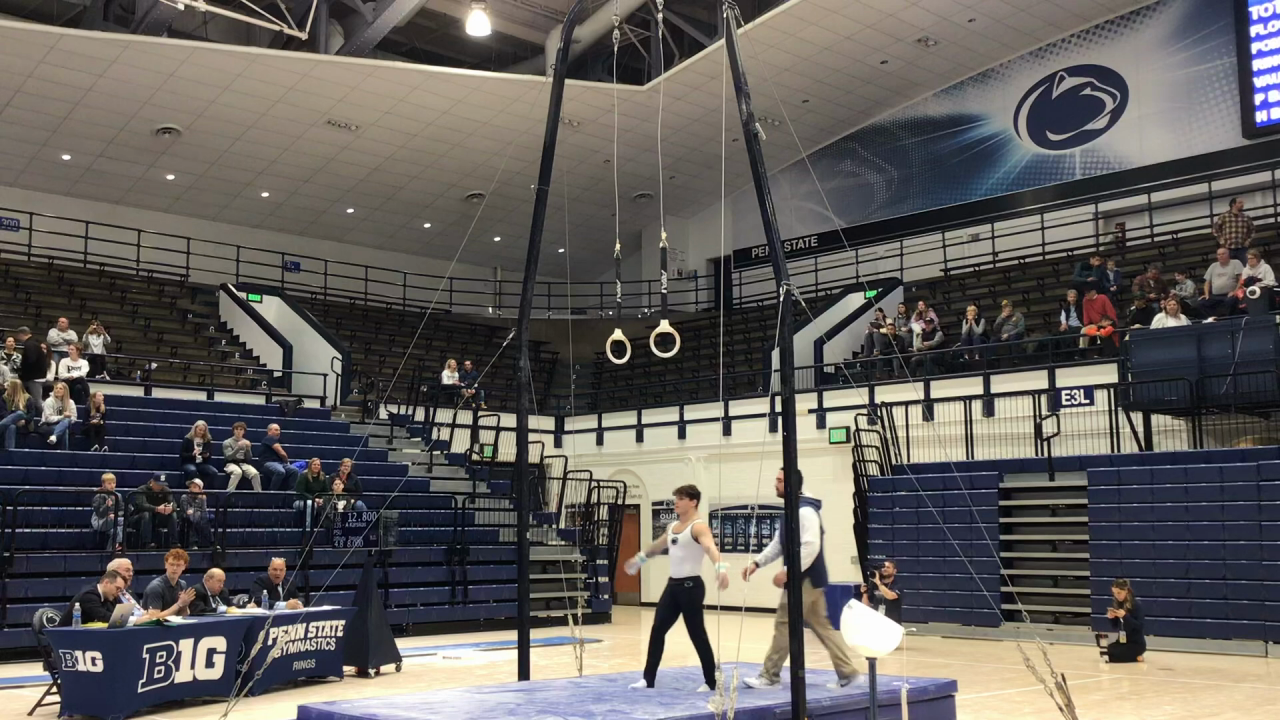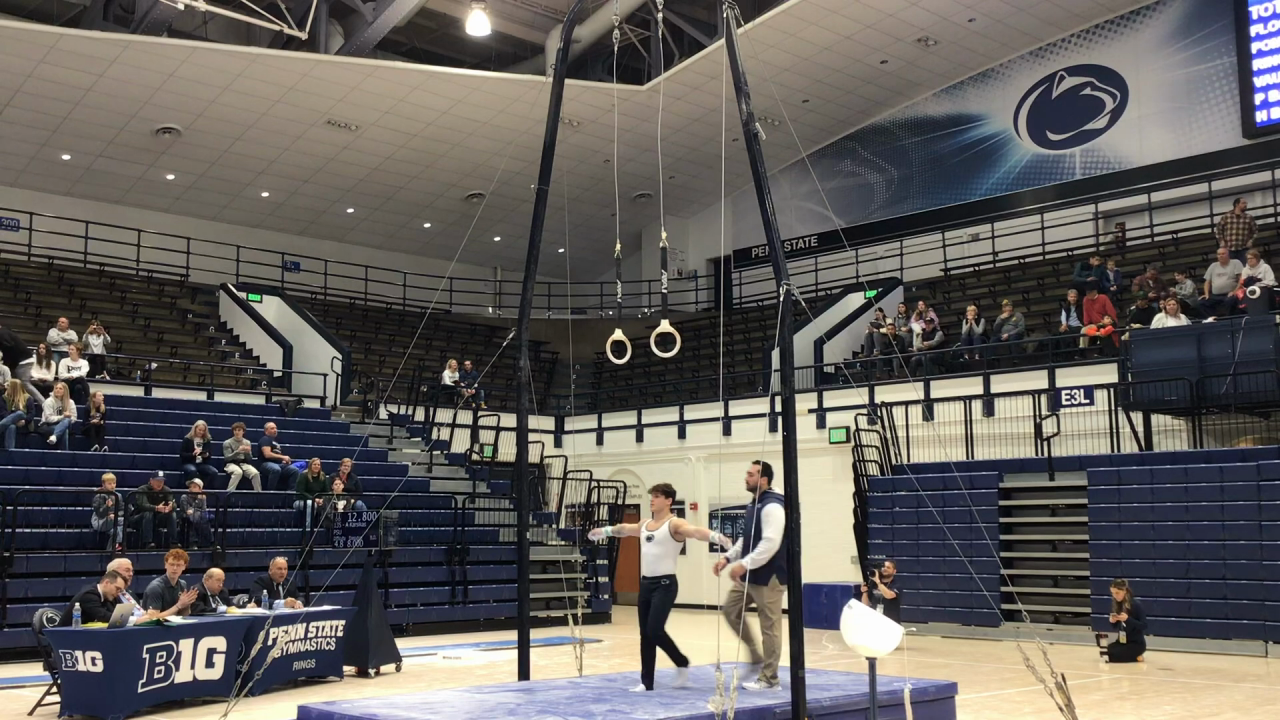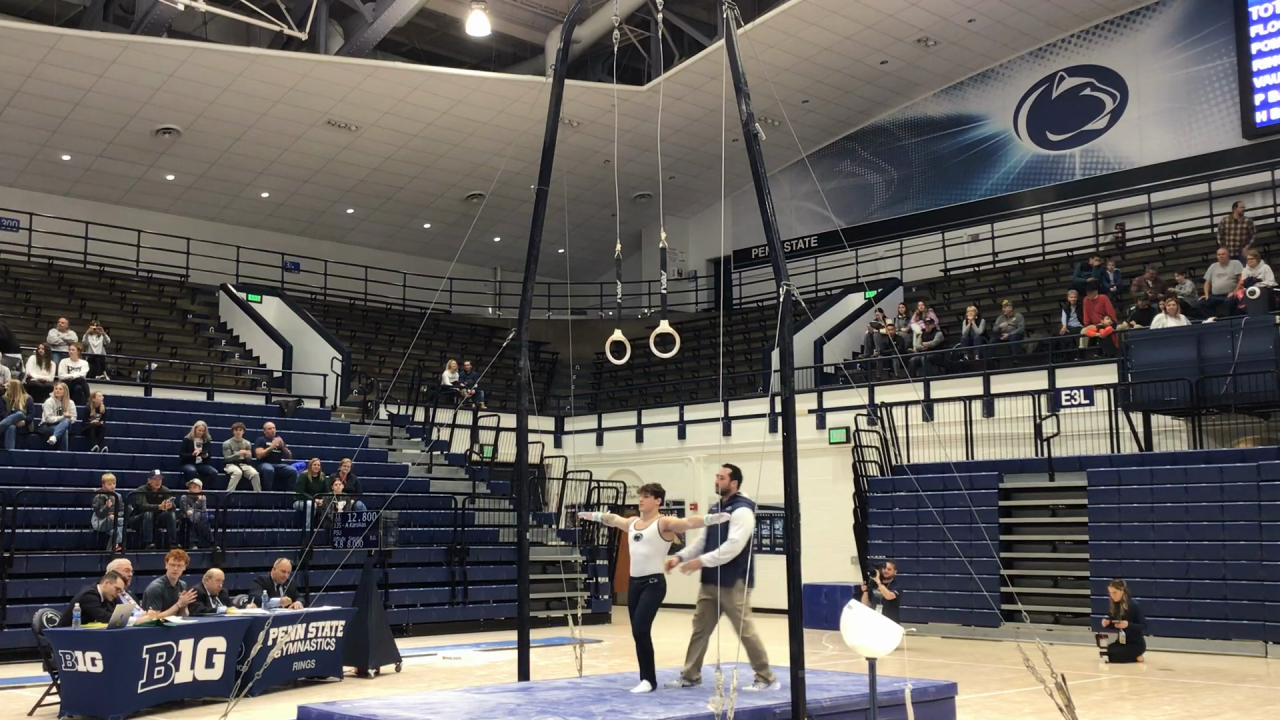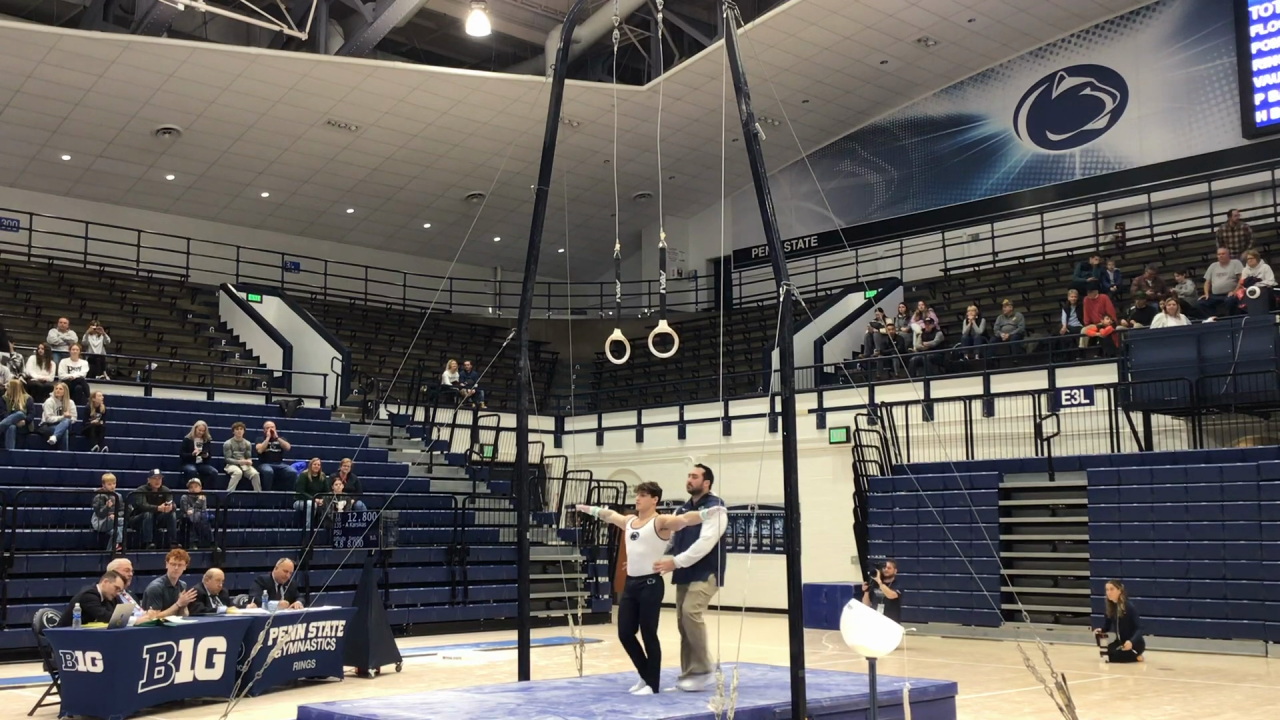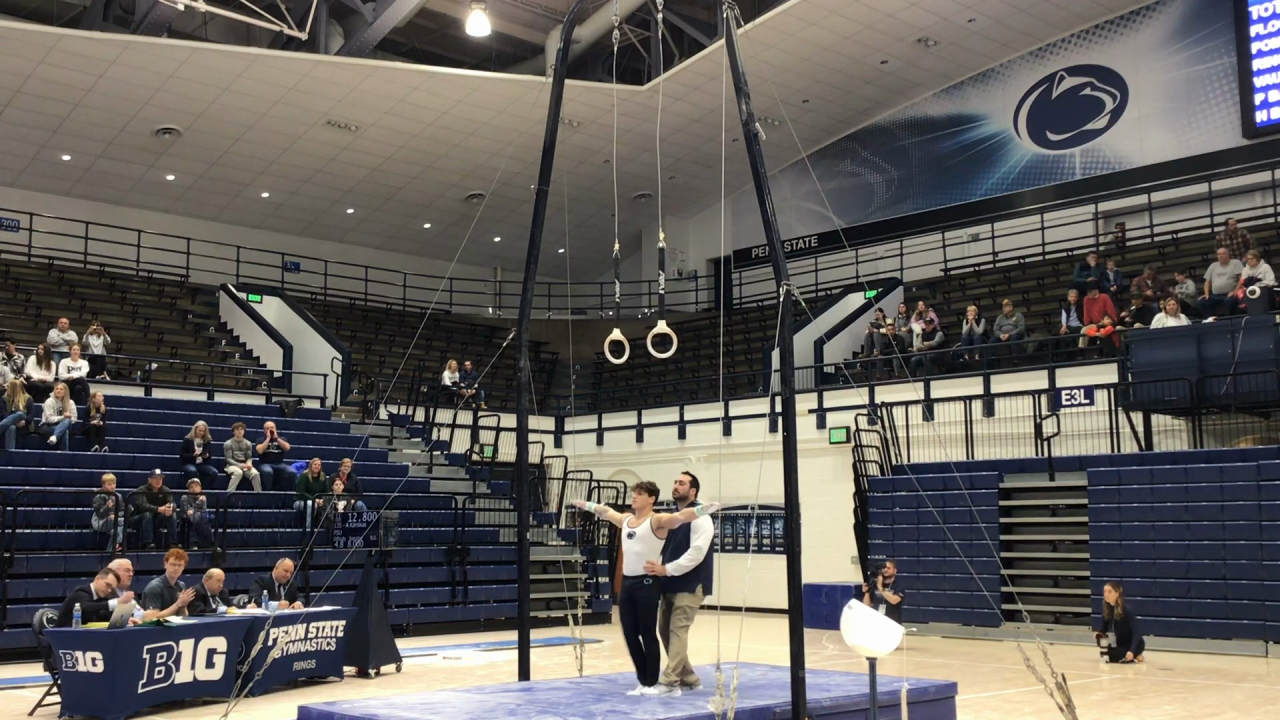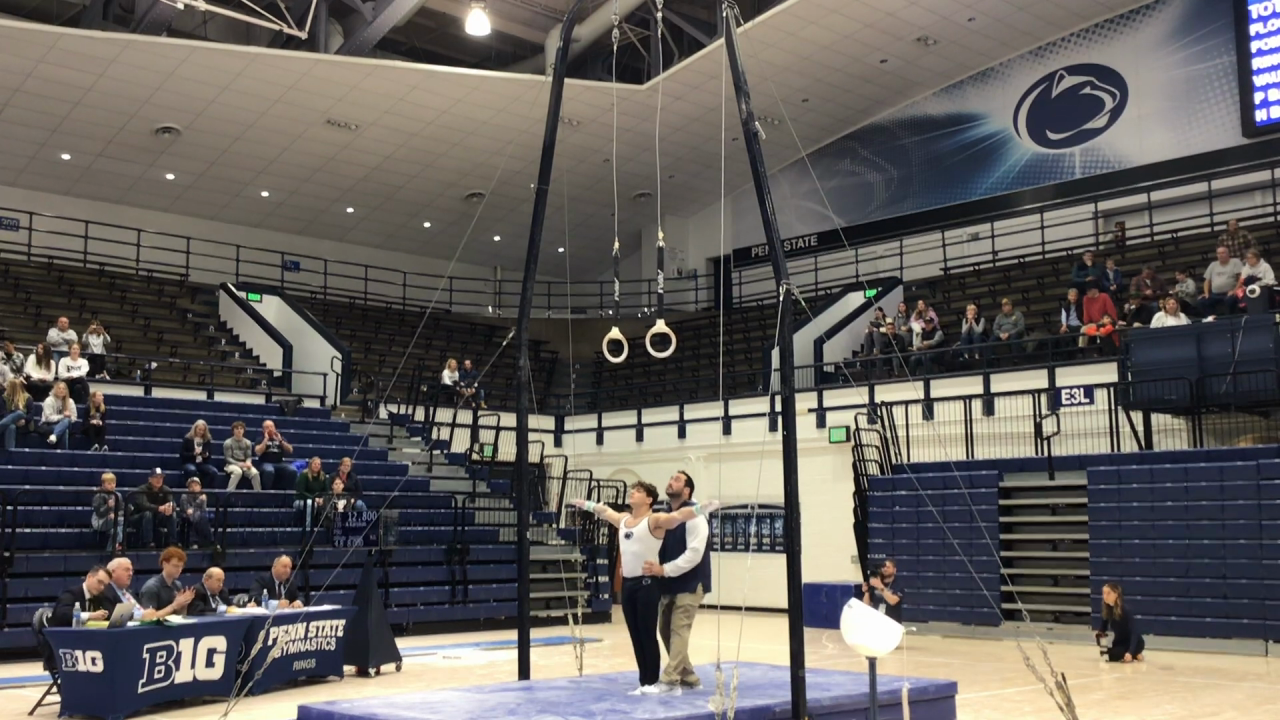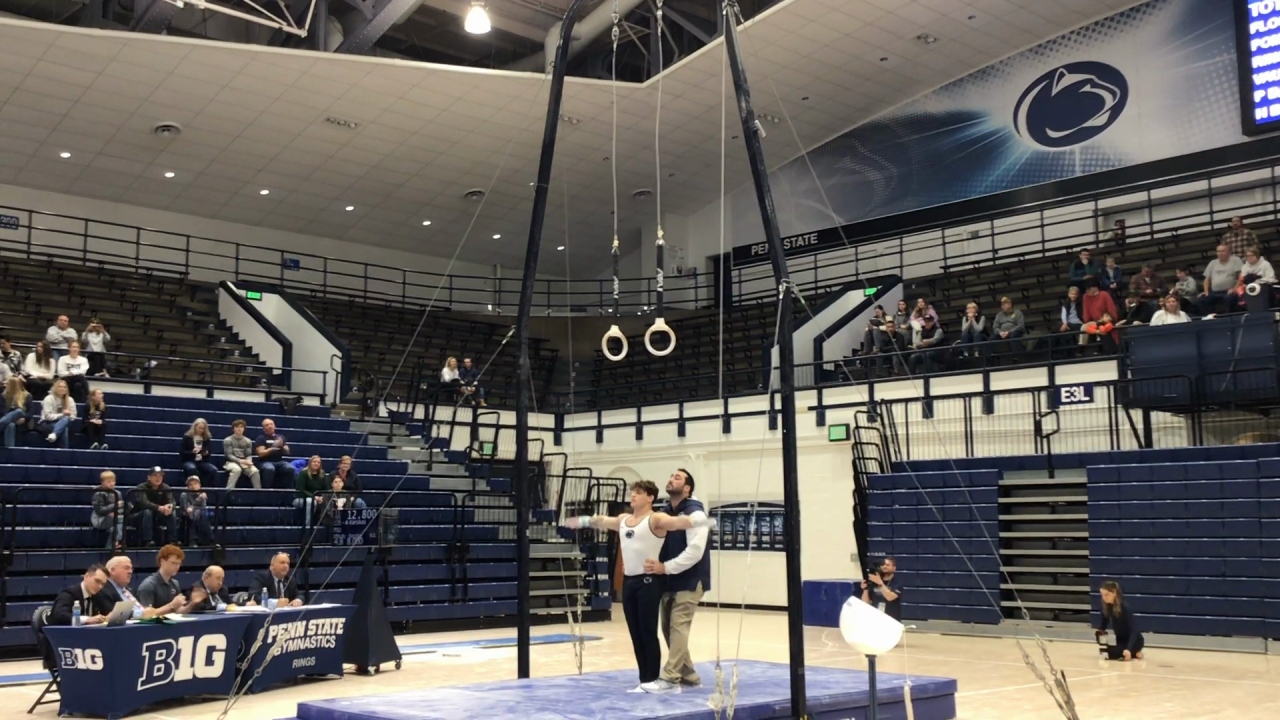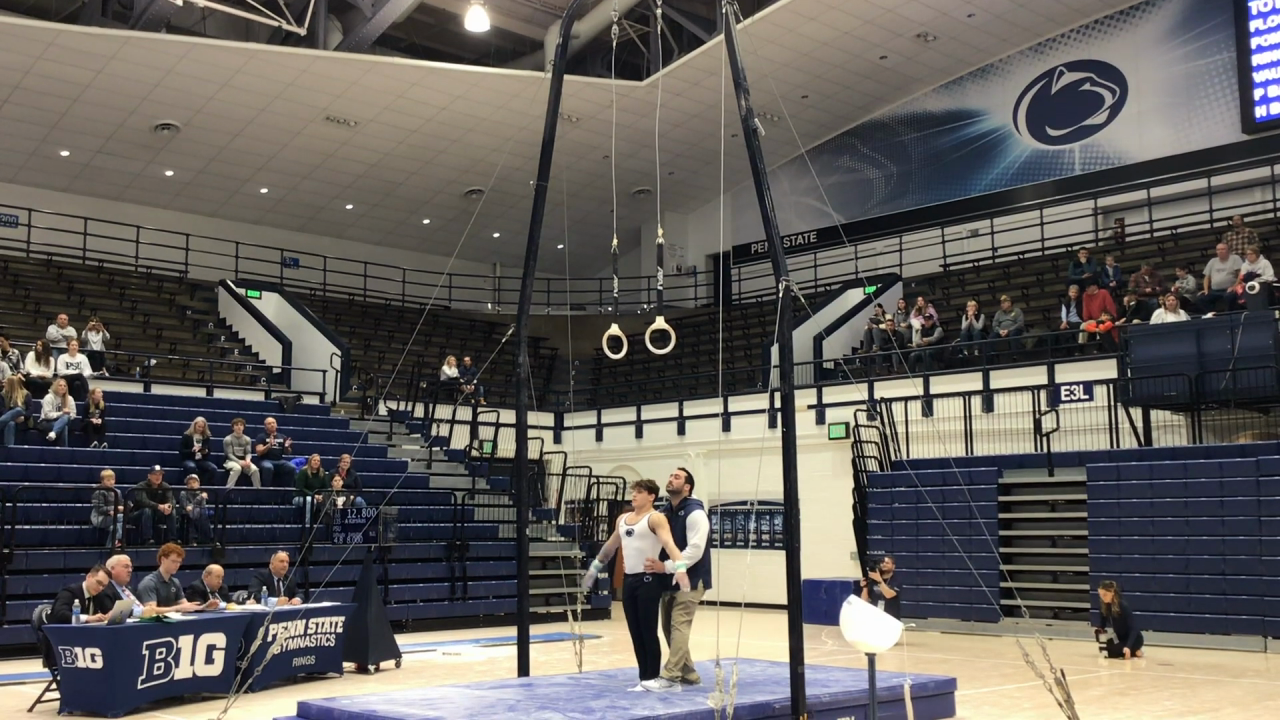
dt=0.3s
person 1, frame 1
left shoulder: (804, 511)
left elbow: (810, 548)
right elbow: (777, 545)
left wrist: (787, 571)
right wrist: (756, 563)
left hip: (804, 579)
right hip: (809, 580)
left knee: (784, 624)
right knee: (822, 627)
left ankle: (770, 676)
right ankle: (846, 671)
person 1, frame 2
left shoulder: (772, 506)
right shoulder: (752, 505)
left elbow: (770, 544)
left wrist: (744, 565)
right wrist: (728, 558)
left hip: (769, 576)
right hip: (751, 575)
left knee: (770, 625)
right knee: (730, 610)
left ankle: (768, 677)
right ankle: (757, 656)
person 1, frame 3
left shoulder: (741, 511)
right shoulder: (716, 509)
left elbow: (732, 547)
right elbow: (703, 540)
left wrist: (701, 561)
right wrist: (680, 557)
left hip: (734, 580)
right hip: (712, 580)
left knee: (744, 629)
right knee: (700, 626)
left ankle: (766, 678)
right ankle: (690, 676)
person 1, frame 4
left shoulder: (714, 509)
right shoulder: (683, 510)
left elbow: (705, 544)
left wrist: (675, 562)
left hip: (706, 575)
right hip: (685, 576)
left knee: (691, 614)
right knee: (684, 623)
left ankle: (703, 670)
right ankle: (689, 674)
person 1, frame 5
left shoulder: (700, 518)
left elbow: (696, 554)
right elbow: (659, 548)
left wrist: (666, 569)
left hip: (691, 585)
right hip: (670, 585)
left knee: (678, 630)
right knee: (666, 631)
left ankle: (669, 683)
right ankle: (688, 679)
person 1, frame 6
left shoulder: (694, 517)
left elbow: (694, 555)
right elbow: (657, 549)
left wrist: (664, 570)
right wrist: (642, 566)
left hip: (690, 584)
right hip: (669, 584)
left knee: (678, 629)
right knee: (666, 630)
left ankle: (670, 681)
right ankle: (688, 677)
person 1, frame 7
left shoulder: (694, 514)
right shoulder: (664, 513)
left elbow: (694, 552)
left wrist: (665, 567)
right wrist: (644, 563)
left hip: (689, 581)
right hip: (669, 582)
left knee: (678, 628)
right knee: (669, 629)
left ankle: (670, 678)
right ankle: (688, 675)
person 1, frame 8
left shoulder: (695, 513)
right shoulder: (664, 513)
left elbow: (695, 551)
left wrist: (666, 566)
right wrist: (645, 562)
left hip: (690, 580)
left knee: (679, 626)
right knee: (669, 627)
left ankle: (670, 677)
right ankle: (688, 674)
person 2, frame 1
left shoulder: (699, 527)
right shoulder: (672, 527)
left elbow: (711, 548)
right elbow: (658, 545)
left wrist: (721, 568)
right wrist: (639, 558)
left hip: (691, 586)
right hip: (673, 584)
left knee: (697, 635)
right knee: (657, 630)
left ankle: (711, 682)
right ankle: (648, 678)
person 2, frame 2
left shoulder: (674, 524)
right shoulder: (644, 525)
left elbow: (696, 531)
right elbow: (623, 529)
left wrist: (717, 537)
right wrist: (604, 531)
left hip: (665, 583)
right hip: (646, 583)
left knee: (654, 630)
right knee: (645, 633)
left ankle: (681, 663)
right ankle: (647, 681)
person 2, frame 3
left shoulder: (664, 523)
right shoulder: (632, 523)
left elbow: (688, 523)
right elbow: (612, 518)
left wrist: (713, 518)
right wrist: (593, 515)
left hip: (653, 583)
right hip: (634, 582)
left knee: (641, 629)
right knee: (638, 632)
left ankle: (648, 680)
right ankle: (646, 680)
person 2, frame 4
left shoulder: (661, 522)
right shoulder: (629, 521)
left elbow: (685, 519)
right elbow: (609, 514)
left wrist: (709, 512)
right wrist: (590, 509)
left hip: (650, 583)
right hip: (631, 583)
left knee: (648, 635)
right knee: (625, 633)
left ankle: (653, 683)
right ankle: (645, 676)
person 2, frame 5
left shoulder: (657, 520)
right shoulder: (625, 519)
left elbow: (680, 516)
right elbow: (606, 511)
left wrist: (703, 509)
right wrist: (587, 505)
left hip: (647, 583)
right hip: (627, 583)
left knee: (648, 635)
right knee: (631, 635)
left ankle: (653, 683)
right ankle: (644, 681)
person 2, frame 6
left shoulder: (655, 520)
right shoulder: (622, 519)
left elbow: (679, 515)
right elbow: (604, 511)
left wrist: (701, 508)
right wrist: (586, 505)
left hip: (646, 583)
right hip: (628, 583)
left knee: (648, 636)
right knee: (636, 637)
left ankle: (652, 683)
right ankle: (644, 683)
person 2, frame 7
left shoulder: (655, 519)
right shoulder: (623, 519)
left elbow: (676, 521)
right elbow: (603, 521)
left wrist: (696, 520)
right wrist: (582, 521)
left hip: (648, 581)
right hip: (629, 581)
left knee: (648, 633)
right knee: (636, 635)
left ankle: (652, 680)
right ankle: (644, 680)
person 2, frame 8
left shoulder: (656, 518)
right shoulder: (623, 519)
left elbow: (669, 543)
right elbow: (611, 545)
left wrist: (680, 568)
right wrist: (595, 567)
left hip: (649, 579)
right hip: (629, 580)
left knee: (648, 632)
right knee: (635, 633)
left ankle: (653, 678)
right ankle: (644, 678)
